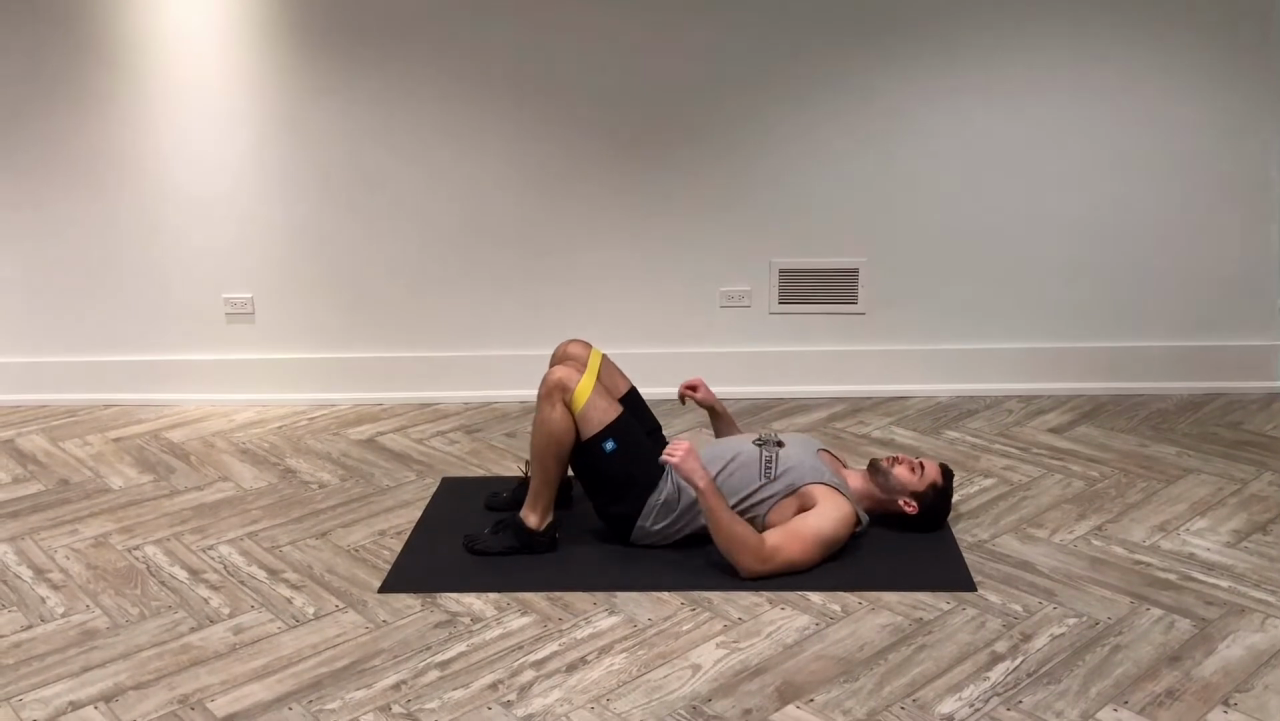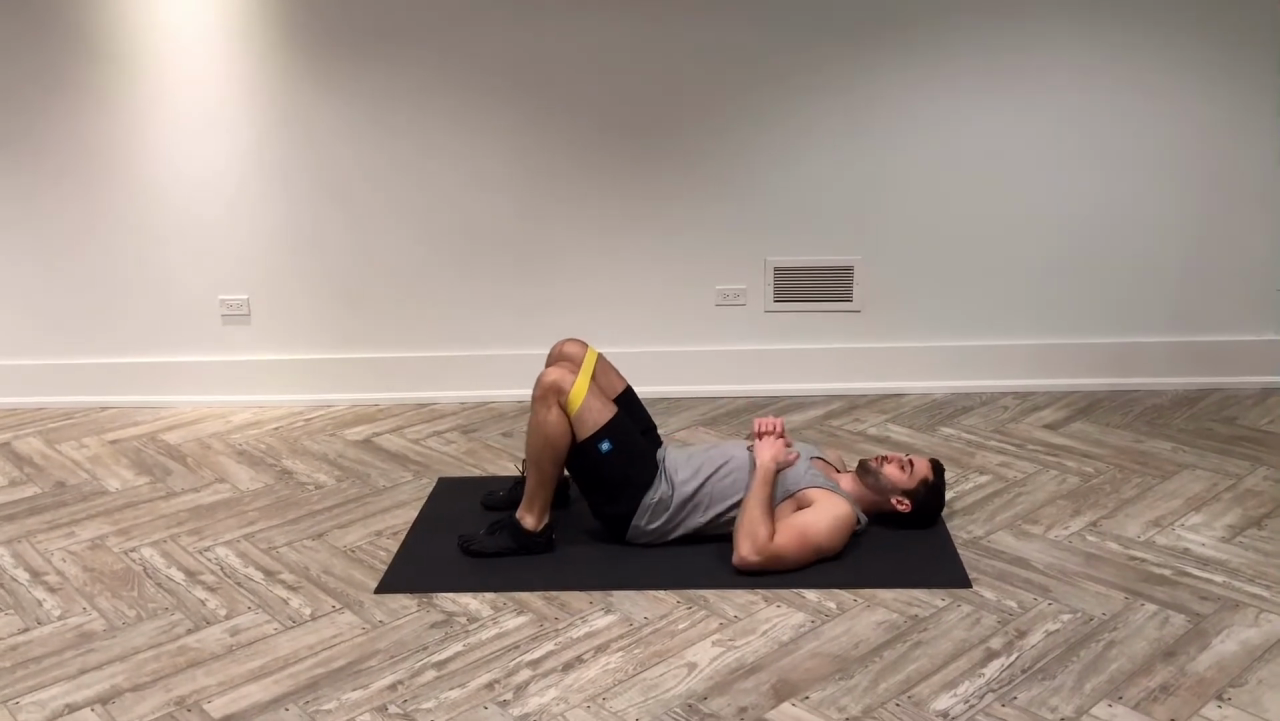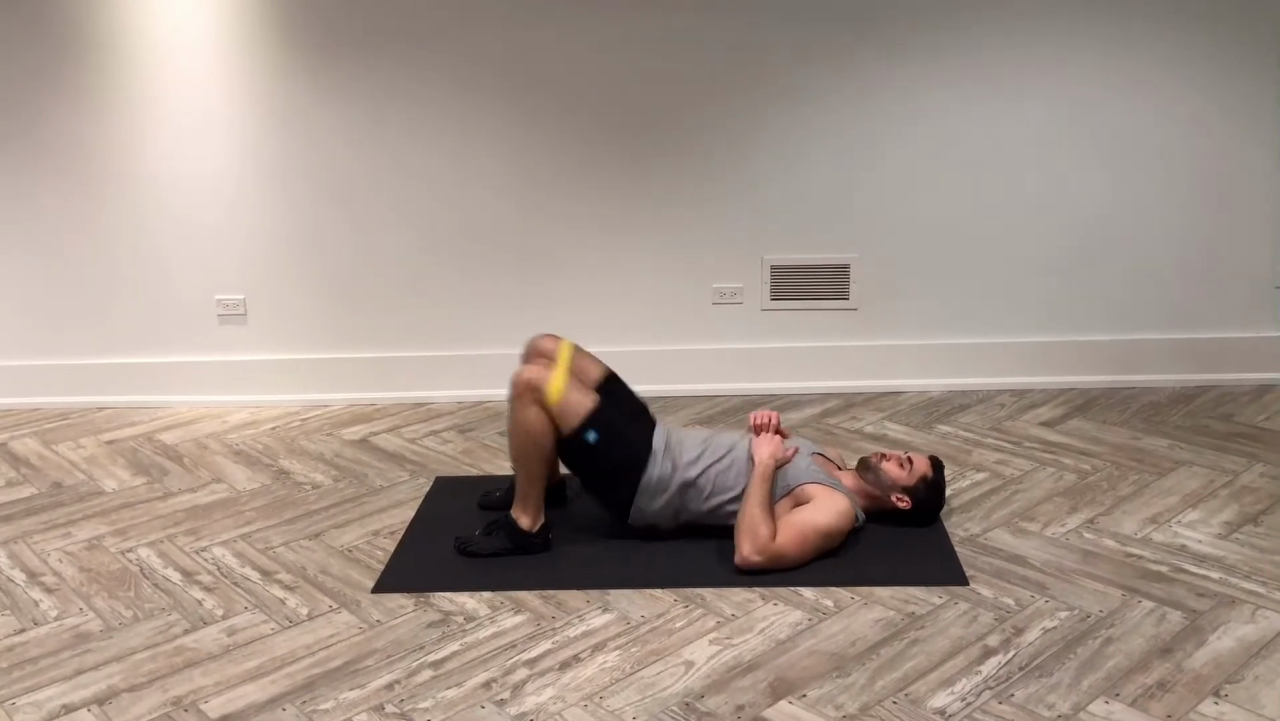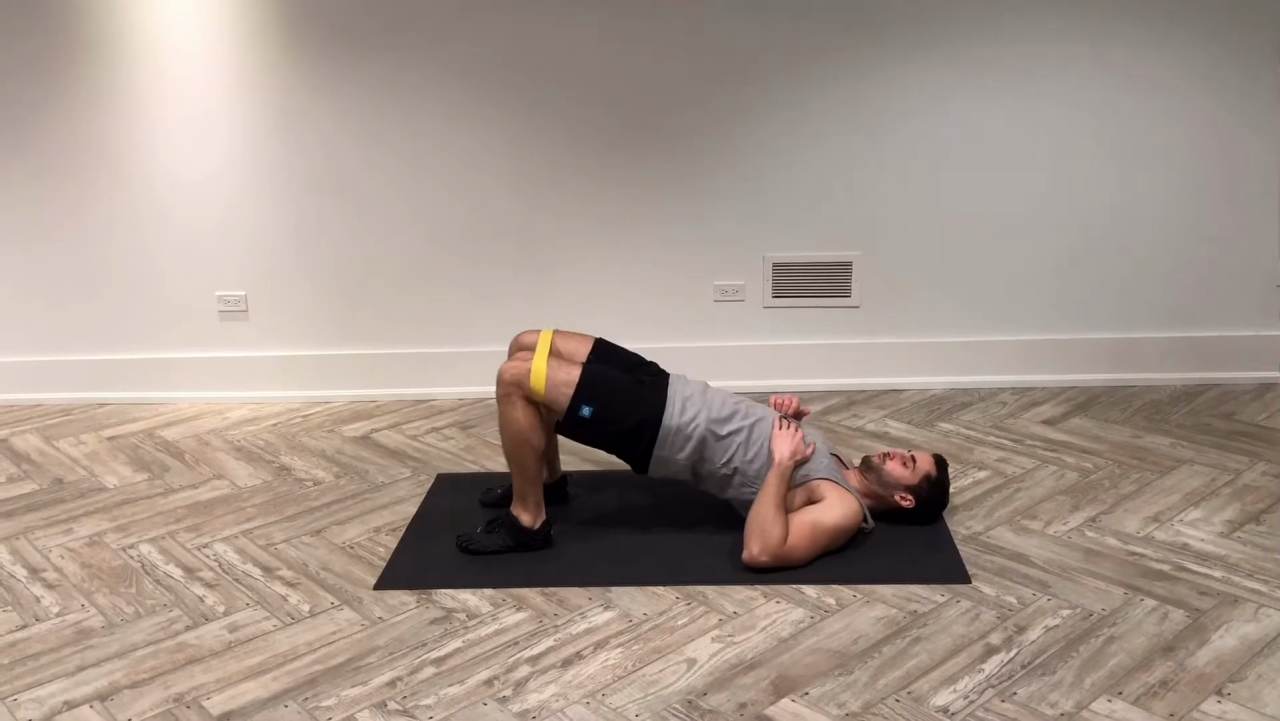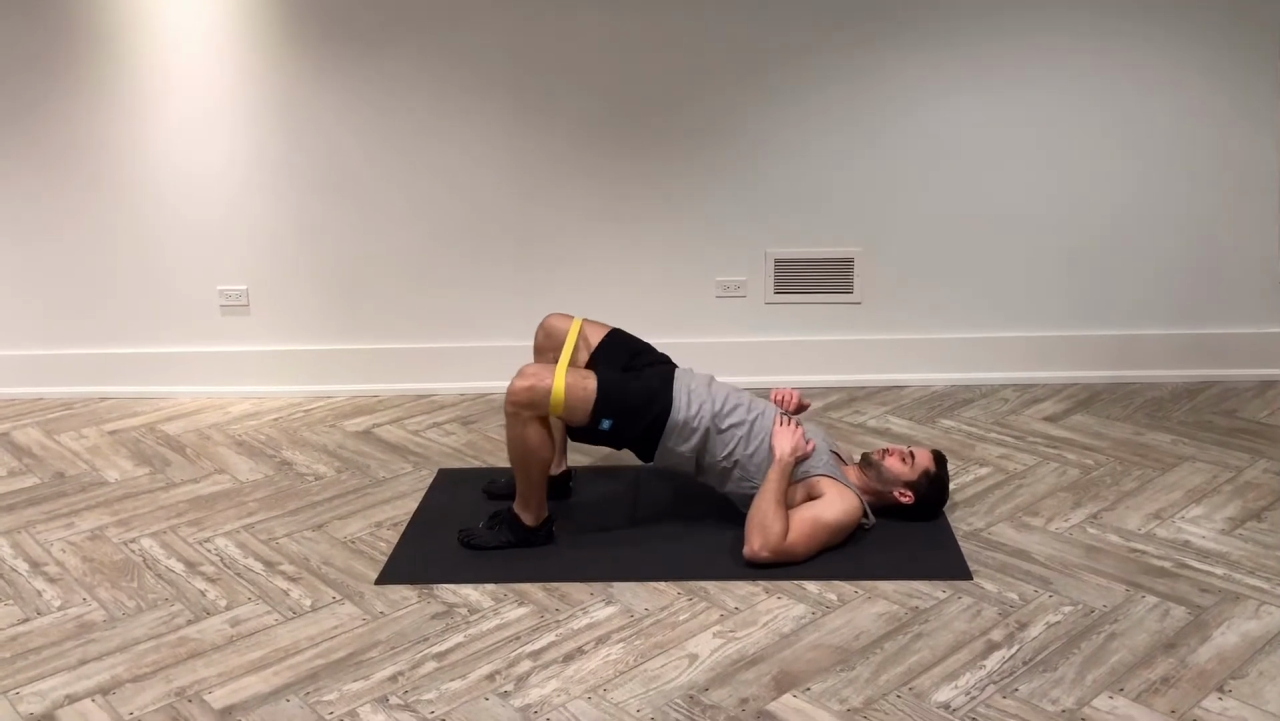
dt=0.5s
person 1, frame 1
left shoulder: (839, 513)
right shoulder: (830, 464)
left elbow: (754, 560)
left wrist: (699, 480)
right wrist: (715, 408)
left hip: (646, 504)
right hip: (658, 460)
left knee: (561, 383)
right knee: (573, 352)
left ankle: (533, 524)
right ankle: (549, 482)
person 1, frame 2
left shoulder: (837, 516)
right shoulder: (830, 464)
left elbow: (749, 553)
left wrist: (766, 467)
right wrist: (769, 436)
left hip: (642, 503)
right hip: (658, 461)
left knee: (556, 384)
right knee: (570, 353)
left ankle: (529, 526)
right ankle: (545, 482)
person 1, frame 3
left shoulder: (836, 511)
right shoulder: (829, 460)
left elbow: (752, 553)
left wrist: (765, 464)
right wrist: (770, 431)
left hip: (645, 481)
right hip: (656, 442)
left knee: (533, 381)
right knee: (546, 348)
left ankle: (525, 526)
right ankle: (543, 481)
person 1, frame 4
left shoulder: (844, 510)
right shoulder: (832, 461)
left elbow: (760, 551)
left wrist: (784, 463)
right wrist: (788, 414)
left hip: (665, 431)
right hip: (668, 395)
left knee: (515, 377)
right knee: (528, 345)
left ankle: (527, 523)
right ankle: (547, 479)
person 1, frame 5
left shoulder: (843, 506)
right shoulder: (831, 456)
left elbow: (761, 548)
left wrist: (784, 460)
right wrist: (788, 407)
left hip: (672, 420)
right hip: (677, 387)
left knee: (526, 390)
right knee: (557, 330)
left ankle: (528, 520)
right ankle: (552, 473)
